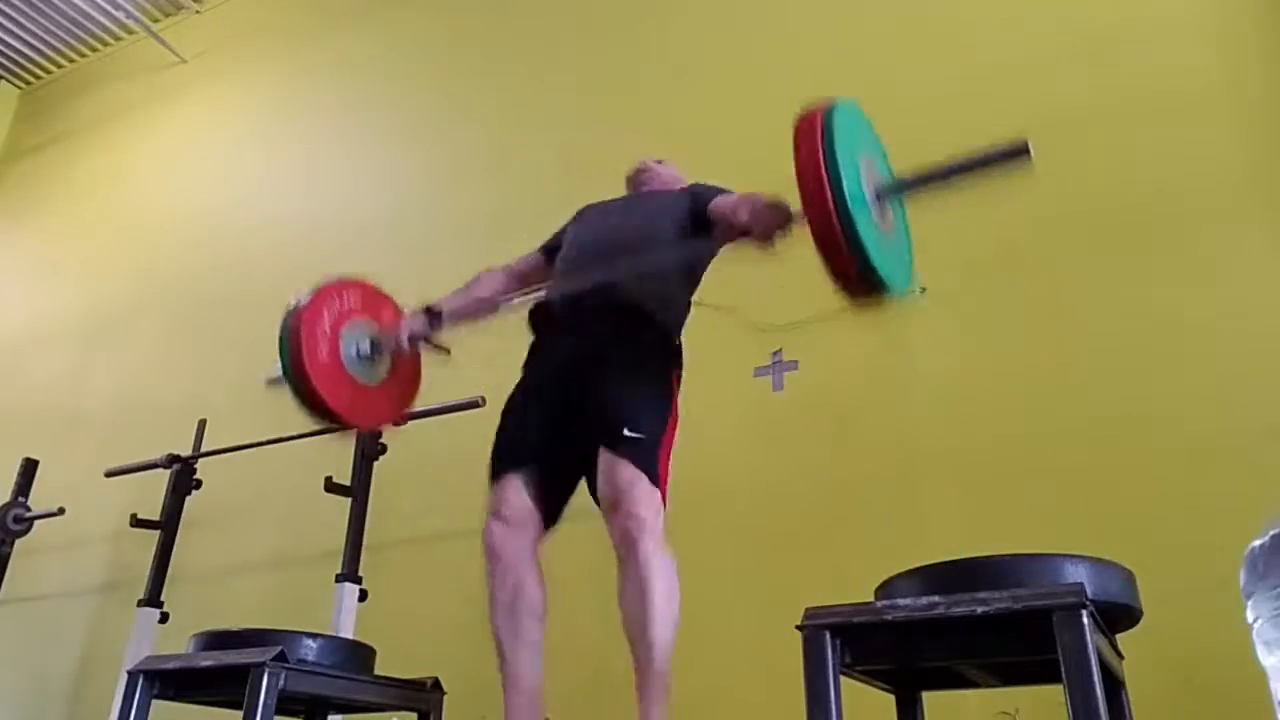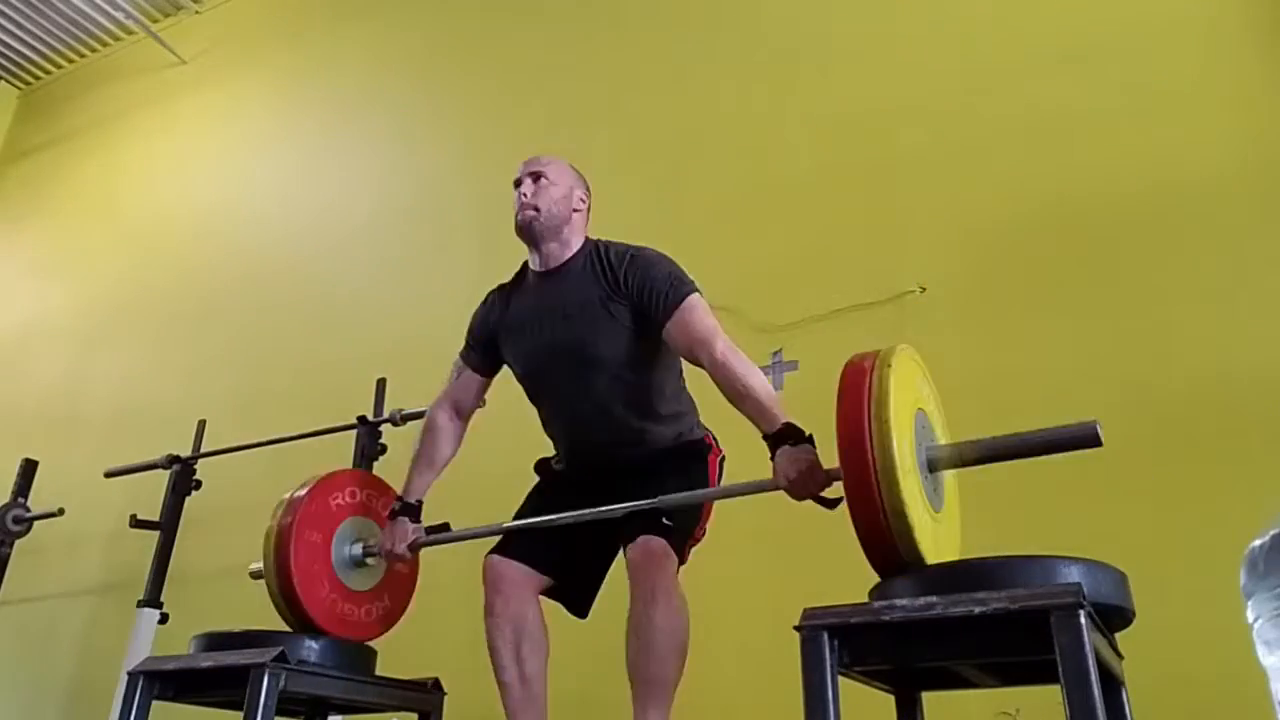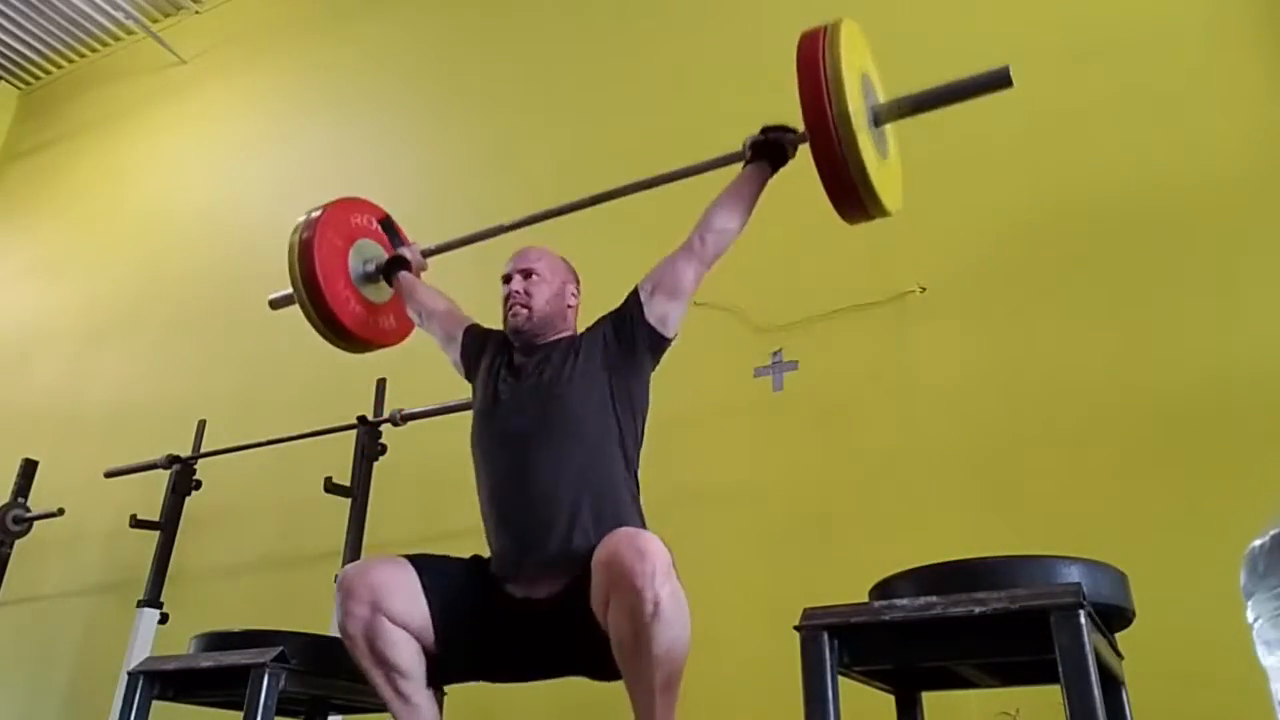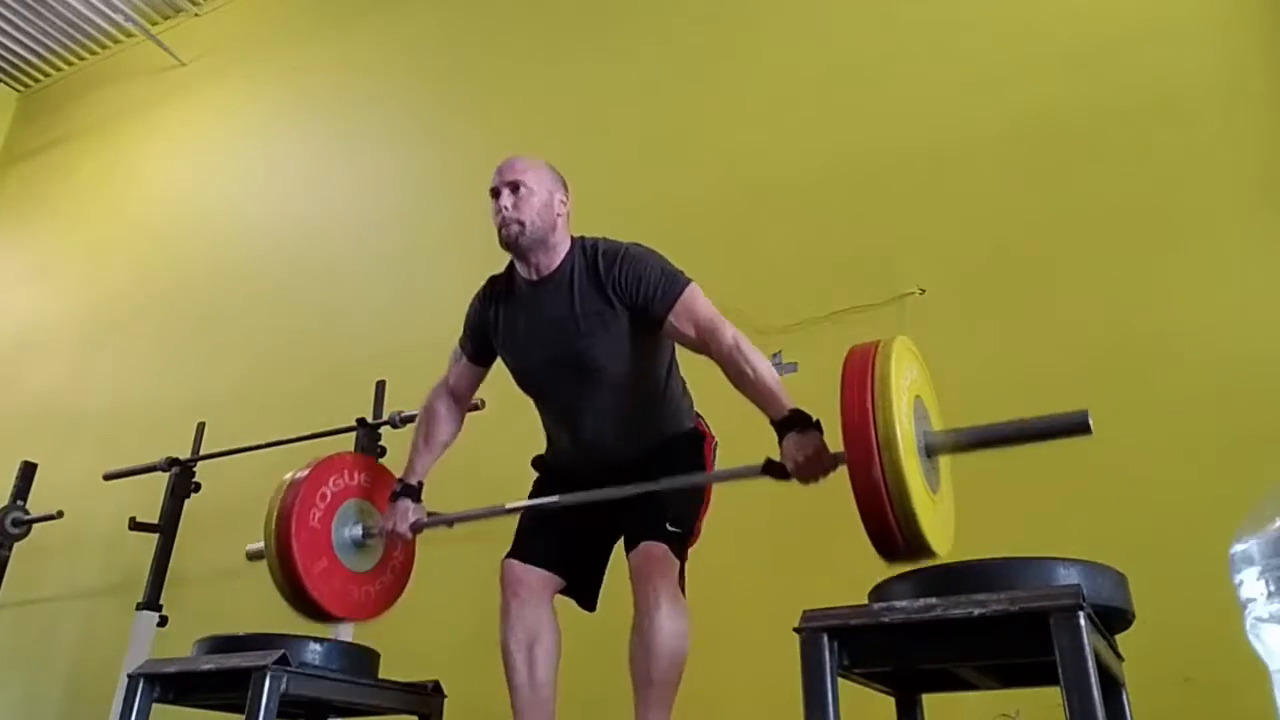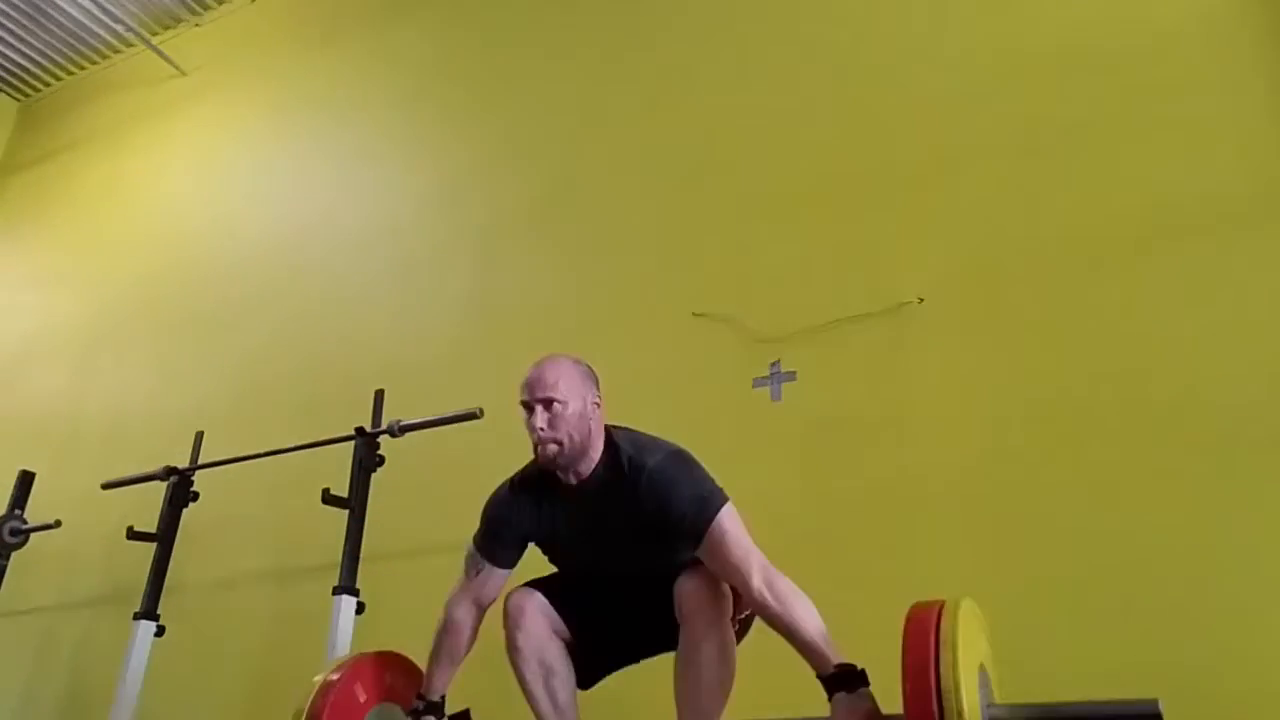
dt=1s
person 1, frame 1
left shoulder: (690, 202)
right shoulder: (586, 221)
left elbow: (736, 215)
right elbow: (507, 277)
left wrist: (762, 211)
right wrist: (434, 315)
left hip: (631, 359)
right hip: (555, 351)
left knee: (634, 513)
right knee: (506, 525)
person 1, frame 2
left shoulder: (631, 270)
right shoulder: (501, 307)
left elbow: (716, 351)
right elbow: (452, 408)
left wrist: (785, 438)
right wrist: (409, 506)
left hip: (667, 461)
right hip: (581, 468)
left knee: (651, 564)
right knee: (505, 577)
person 1, frame 3
left shoulder: (614, 348)
right shoulder: (490, 359)
left elbow: (699, 250)
right elbow: (437, 317)
left wrist: (760, 165)
left hip: (606, 604)
right hip: (506, 604)
left knee: (637, 561)
right knee: (364, 589)
person 1, frame 4
left shoulder: (620, 267)
right shoulder: (492, 303)
left elbow: (719, 338)
right elbow: (449, 397)
left wrist: (792, 425)
right wrist: (409, 489)
left hip: (664, 453)
right hip: (574, 467)
left knee: (654, 568)
right knee: (522, 580)
person 1, frame 5
left shoulder: (657, 471)
right shoulder: (520, 498)
left elbow: (759, 579)
right elbow: (468, 601)
left hip: (686, 597)
left knee: (704, 587)
right knee: (525, 606)
